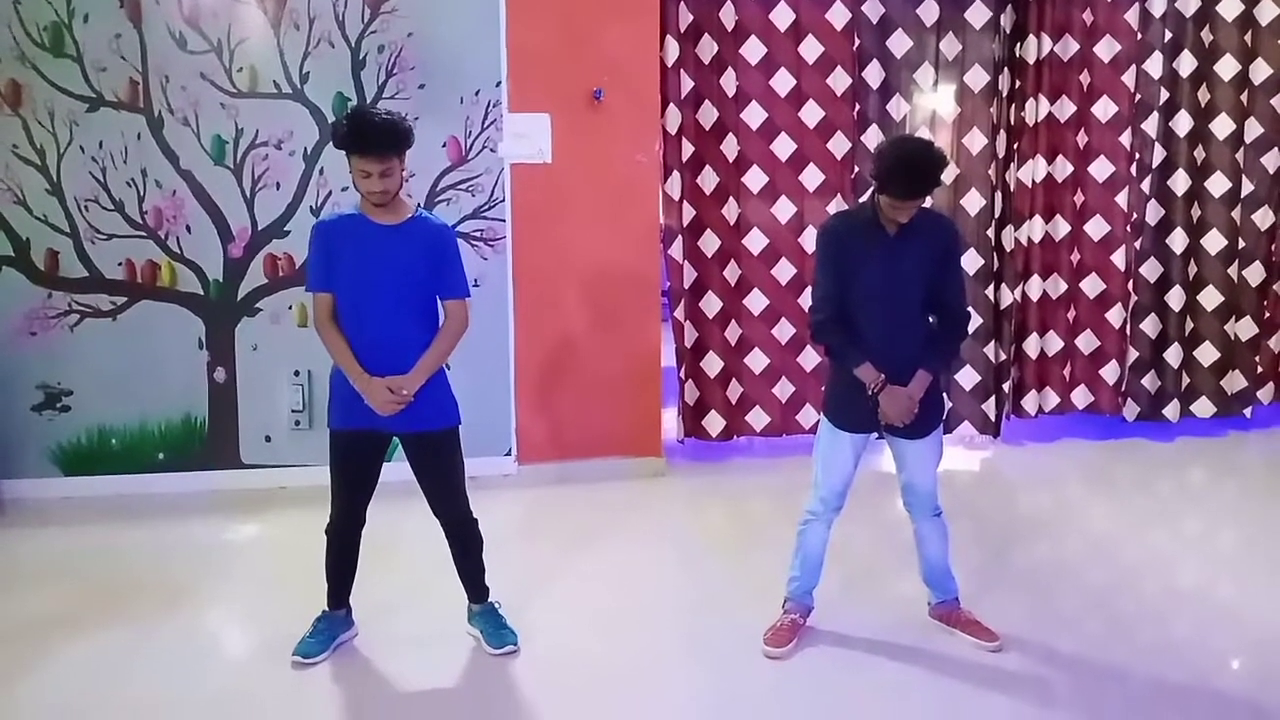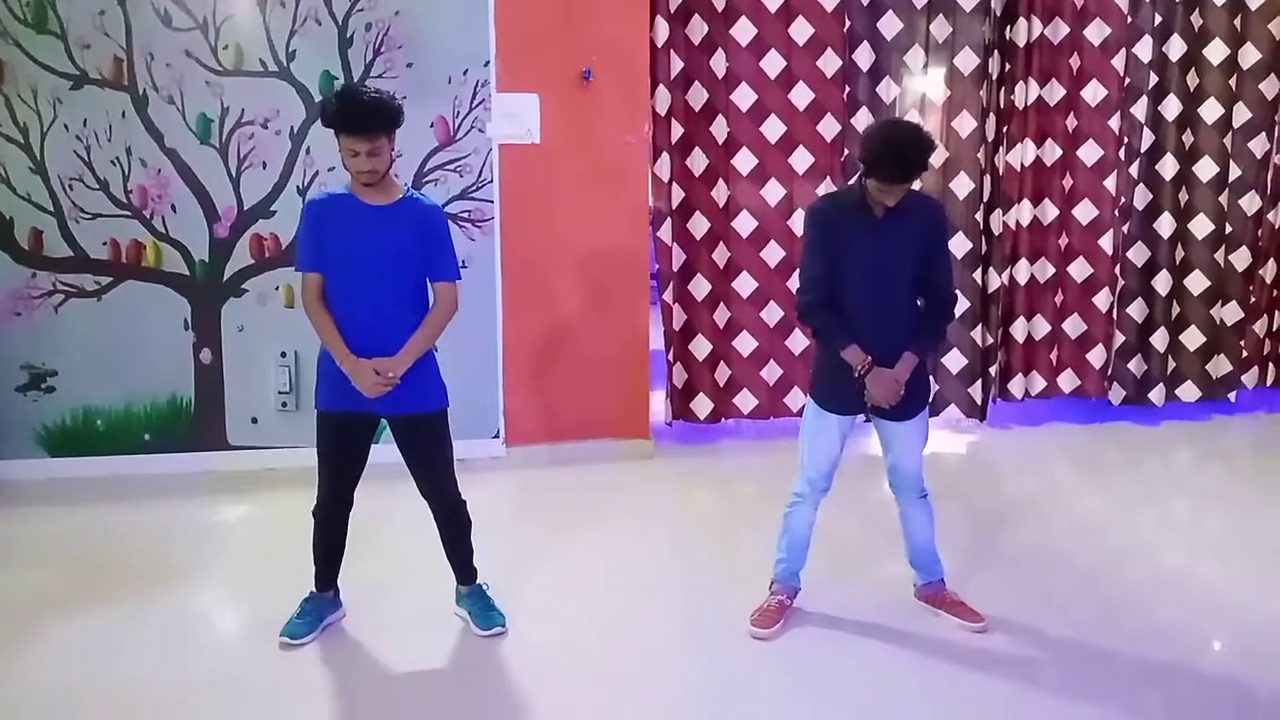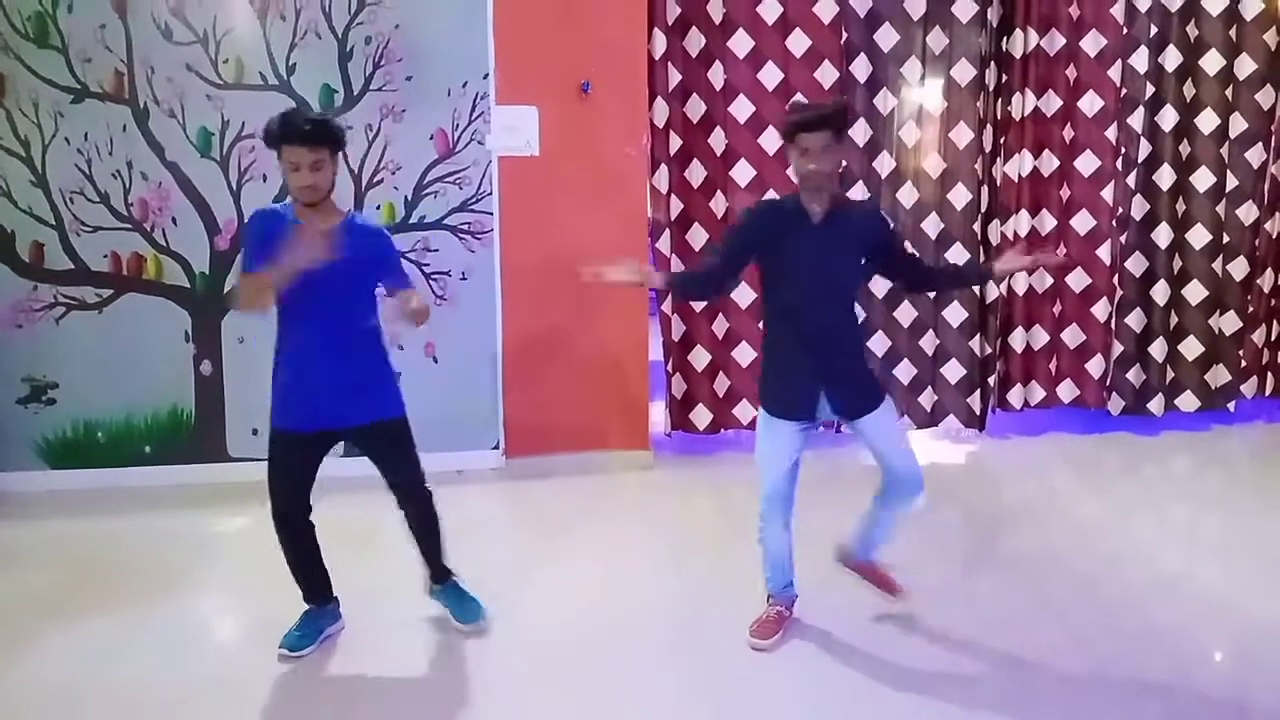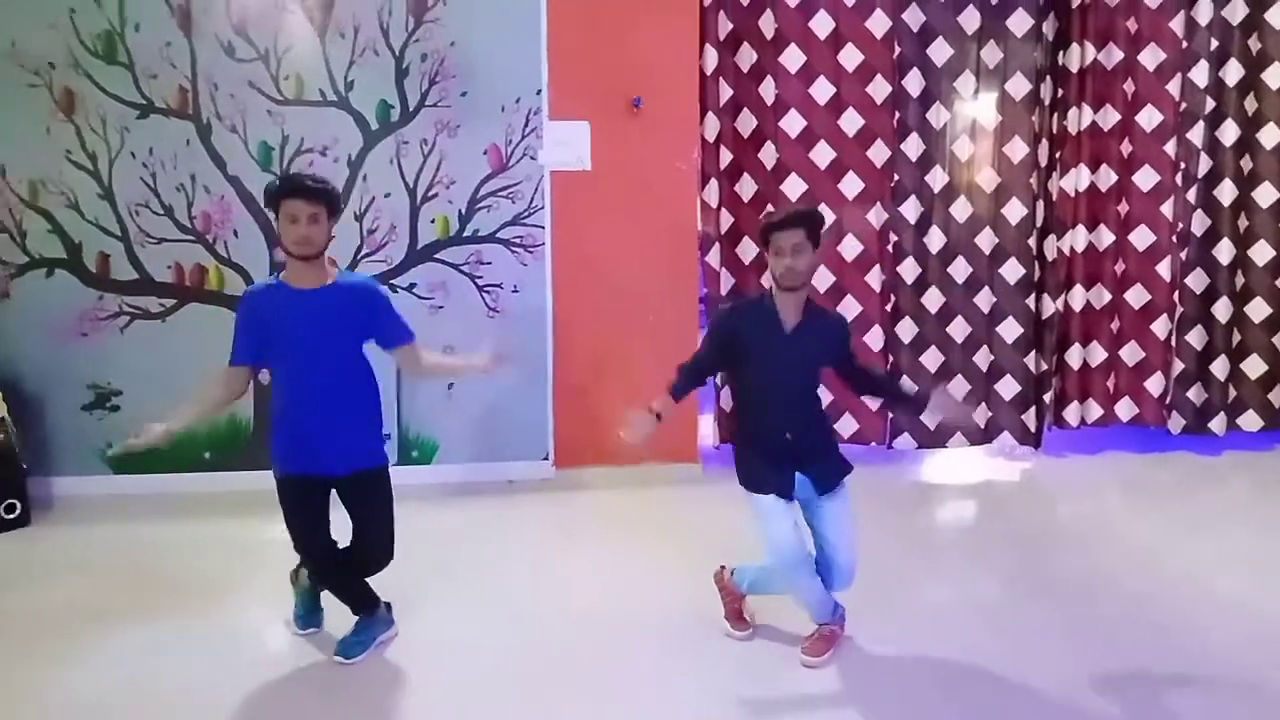
dt=0.5s
person 1, frame 1
left shoulder: (436, 235)
right shoulder: (329, 234)
left elbow: (457, 318)
right elbow: (323, 317)
left wrist: (410, 381)
right wrist: (365, 383)
left hip: (427, 403)
right hip: (353, 404)
left knee: (455, 512)
right knee: (345, 516)
left ankle: (481, 607)
right ankle: (337, 614)
person 1, frame 2
left shoulder: (427, 216)
right shoulder: (320, 214)
left elbow: (447, 302)
right elbow: (312, 298)
left wrist: (398, 365)
right wrist: (352, 366)
left hip: (416, 385)
right hip: (342, 386)
left knee: (443, 494)
right knee: (332, 498)
left ankle: (470, 589)
right ankle: (324, 595)
person 1, frame 3
left shoulder: (369, 237)
right shoulder: (265, 227)
left elbow: (414, 304)
right elbow: (248, 300)
left wrist: (414, 306)
right wrist: (291, 263)
left hip: (372, 399)
right hip: (299, 404)
left knee: (414, 495)
right knee: (288, 512)
left ankle: (443, 583)
right ankle: (321, 606)
person 1, frame 4
left shoulder: (363, 294)
right shoulder: (258, 304)
left elbow: (413, 358)
right elbow: (234, 384)
left wrist: (473, 364)
right wrist: (173, 426)
left hip: (362, 452)
right hip: (296, 457)
left knee: (376, 551)
right knee: (315, 550)
left ankle: (312, 577)
right ankle: (375, 614)
person 2, frame 1
left shoulder: (941, 234)
right shoulder: (838, 232)
left elbow: (953, 322)
right elbow: (825, 324)
left wrist: (915, 388)
right wrist: (879, 386)
left hip: (918, 395)
right hip: (851, 394)
left knee: (925, 505)
right knee: (822, 505)
left ankle: (945, 603)
right ankle: (796, 607)
person 2, frame 2
left shoulder: (929, 217)
right shoulder: (826, 215)
left elbow: (941, 305)
right elbow: (812, 306)
left wrist: (901, 369)
right wrist: (865, 368)
left hip: (903, 375)
right hip: (838, 376)
left knee: (911, 487)
right knee: (810, 487)
left ankle: (931, 584)
right ankle: (783, 588)
person 2, frame 3
left shoulder: (865, 220)
right shoulder: (763, 220)
left elbow: (916, 275)
right elbow: (707, 281)
left wrist: (991, 269)
right wrist: (648, 277)
left hip: (853, 377)
right hip: (786, 381)
left knee: (907, 478)
right knee: (775, 497)
left ankle: (861, 552)
right ankle: (780, 599)
person 2, frame 4
left shoulder: (831, 326)
right shoulder: (738, 319)
left elbow: (863, 380)
right elbow: (697, 370)
left wrist: (926, 402)
right wrist: (657, 410)
left hip: (821, 461)
right hip: (764, 465)
left knee: (840, 569)
right knee: (795, 559)
left ankle: (736, 580)
right ankle: (829, 619)
